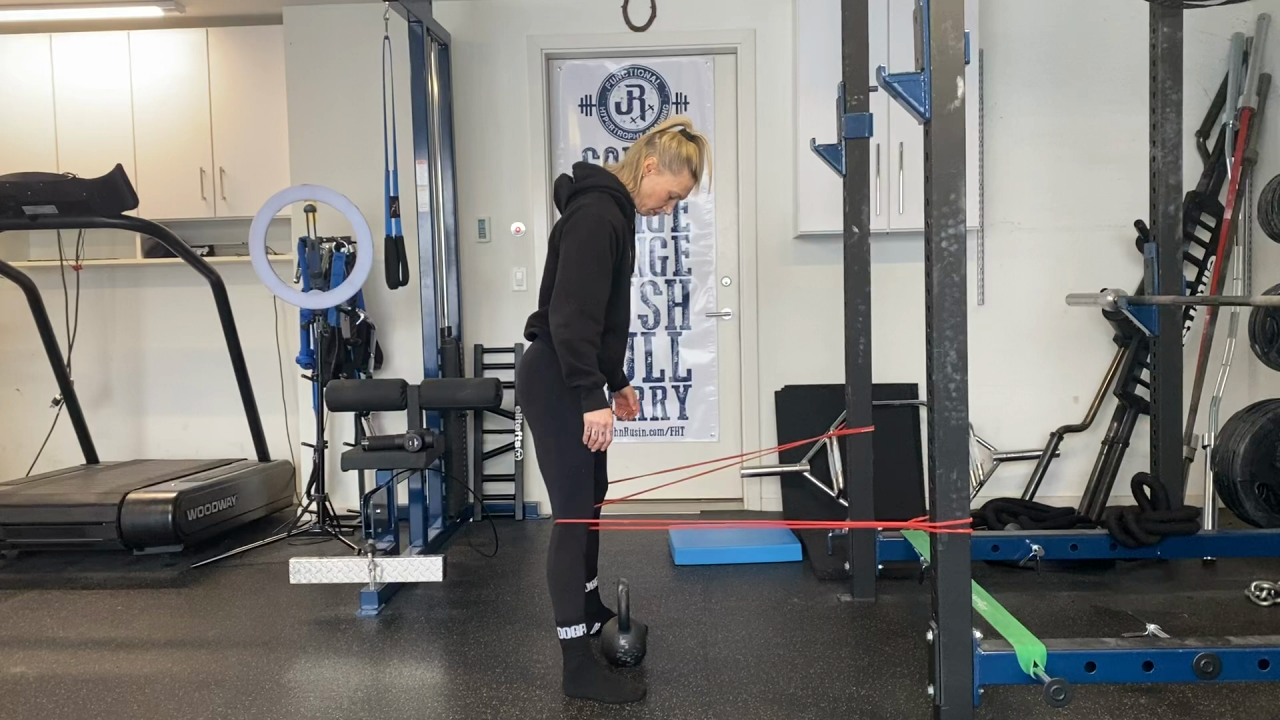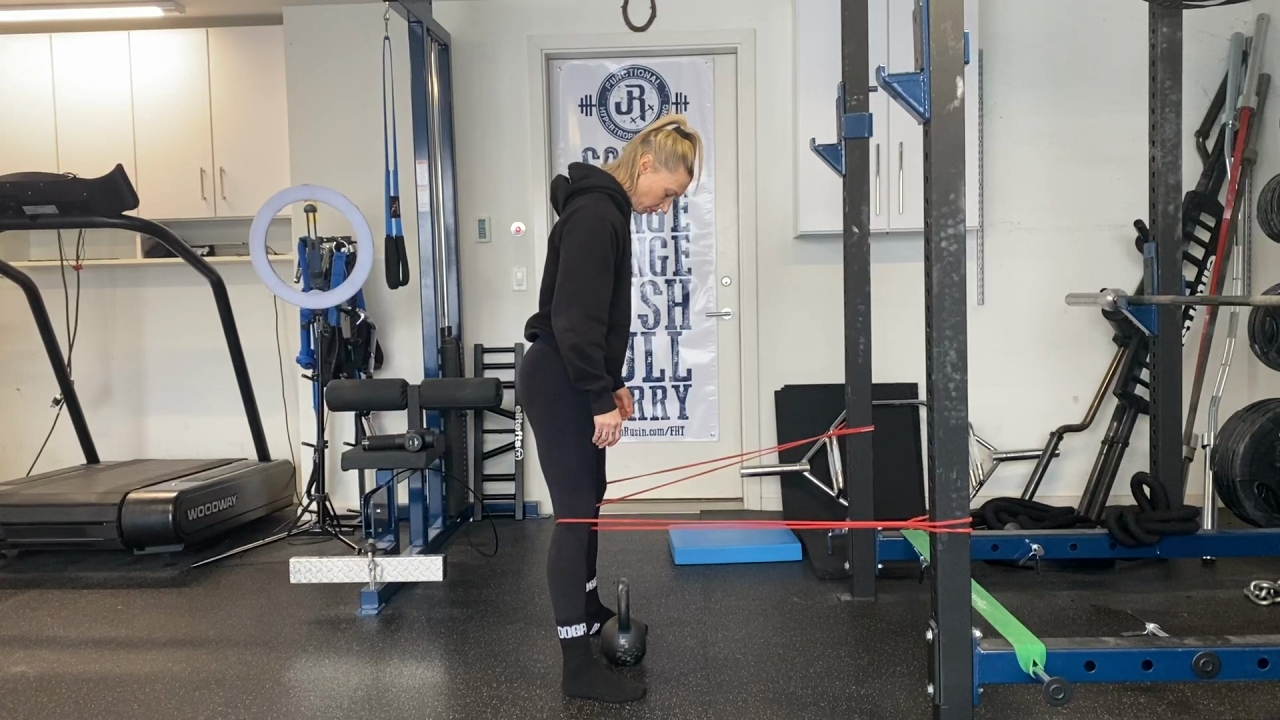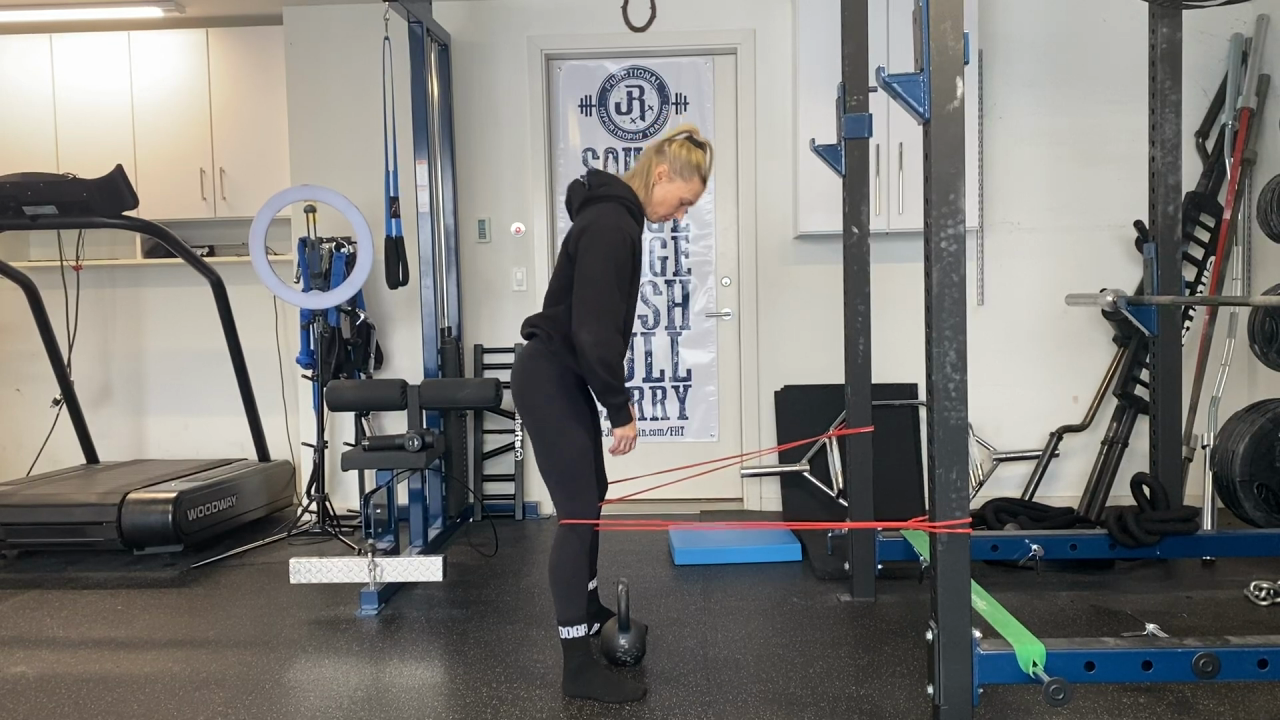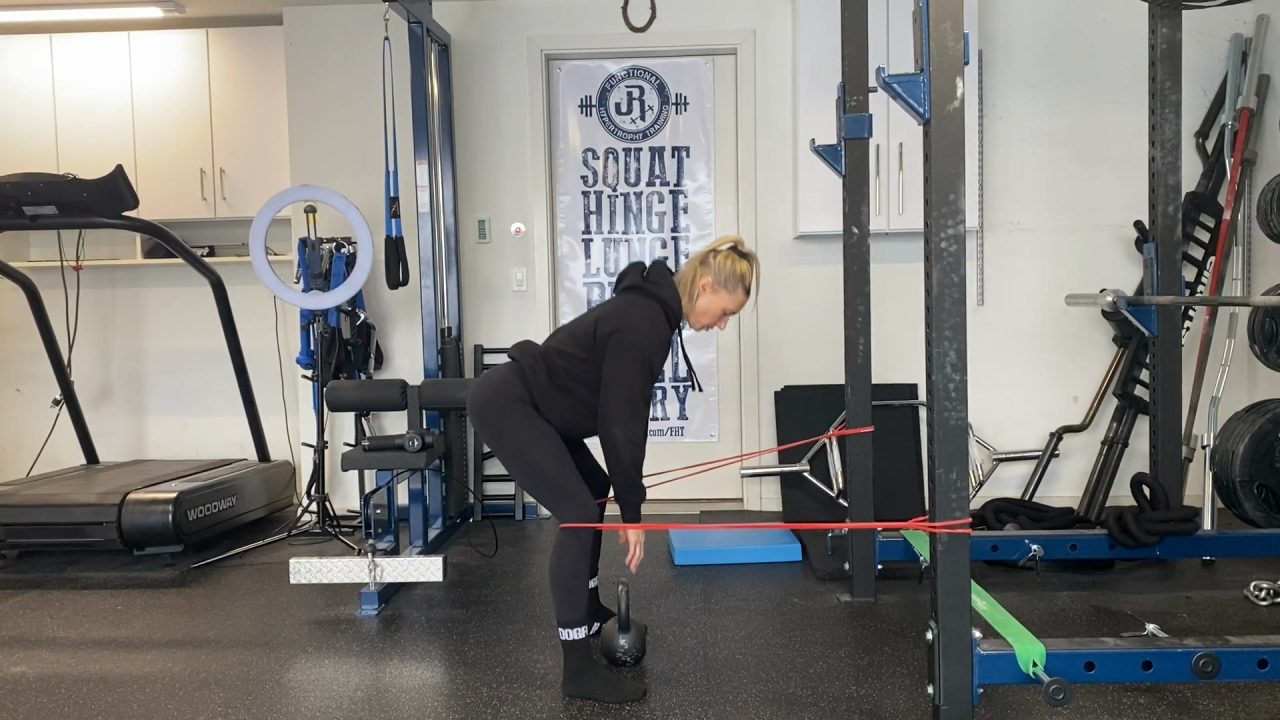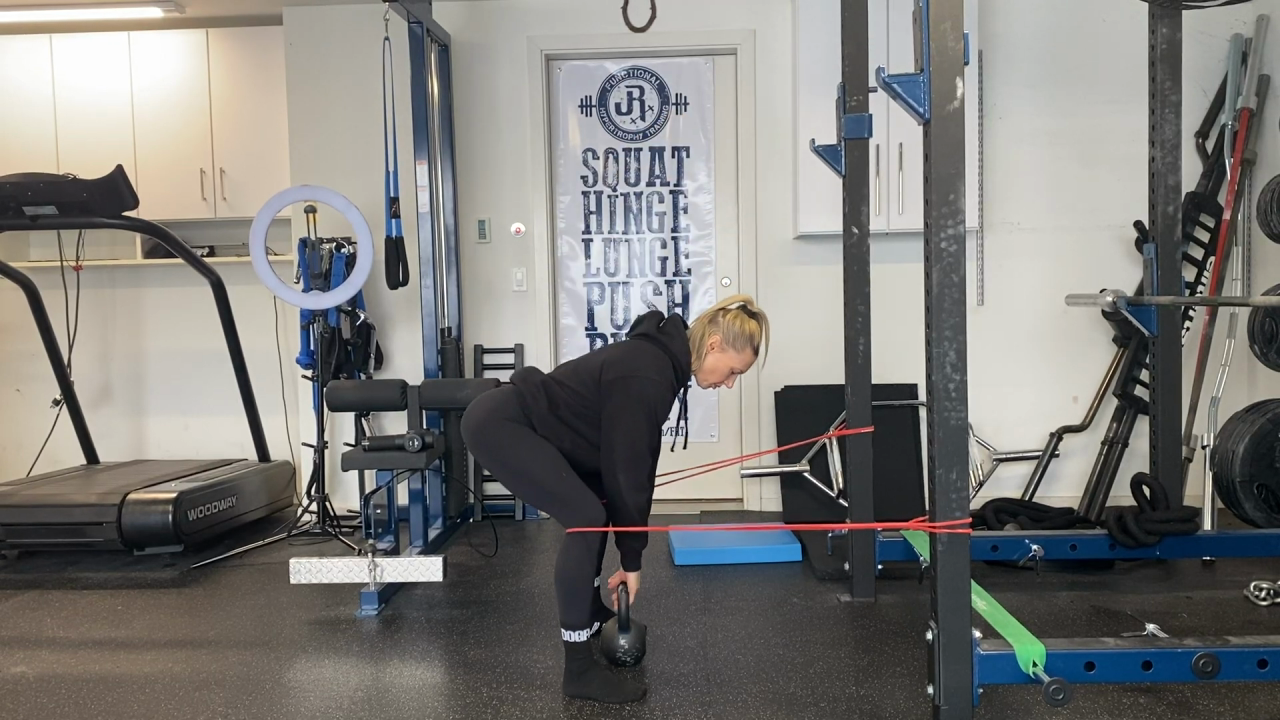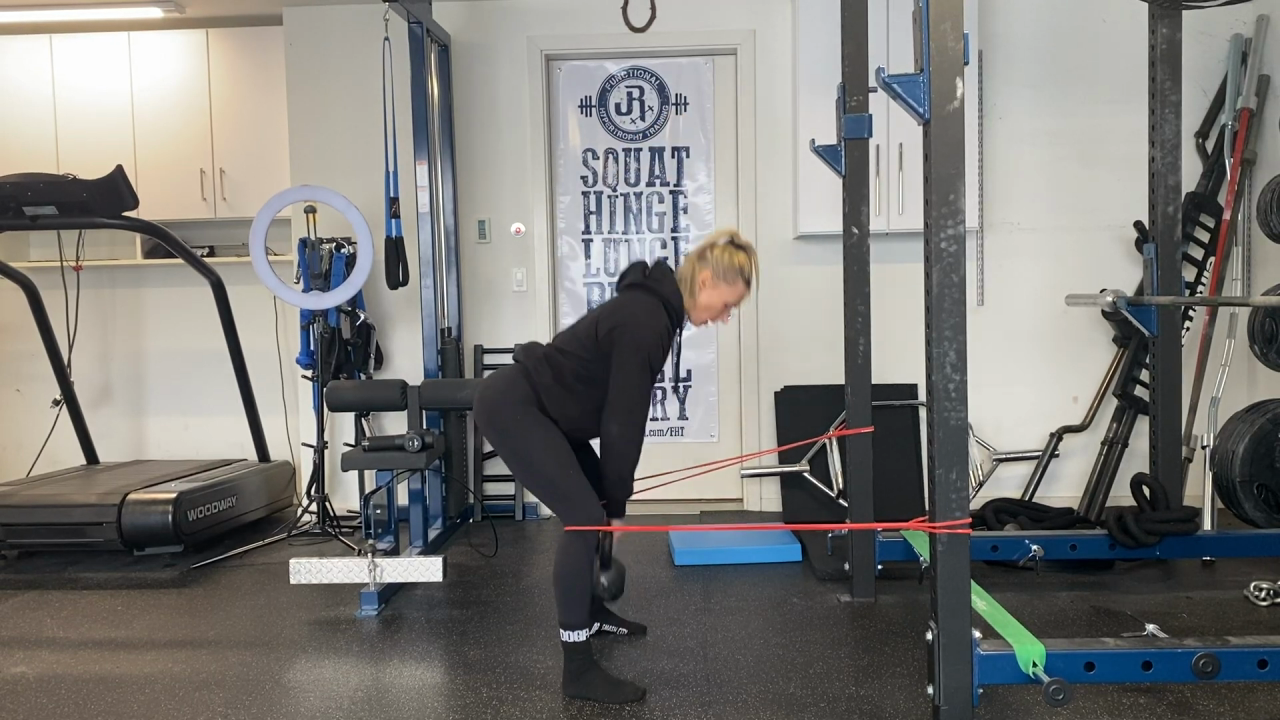
dt=0.5s
person 1, frame 1
left shoulder: (609, 211)
right shoulder: (595, 215)
right elbow: (570, 316)
left wrist: (616, 380)
right wrist: (592, 398)
left hip: (573, 381)
right hip: (557, 384)
left knee: (590, 499)
right knee: (574, 511)
left ankle: (591, 614)
right ankle: (578, 665)
person 1, frame 2
left shoulder: (603, 210)
right shoulder: (594, 215)
right elbow: (575, 319)
left wrist: (612, 383)
right wrist: (601, 399)
left hip: (572, 380)
right hip: (561, 383)
left knee: (589, 499)
right knee: (575, 513)
left ankle: (591, 614)
right ankle: (579, 666)
person 1, frame 3
left shoulder: (613, 216)
right shoulder: (609, 224)
right elbow: (594, 329)
left wrist: (614, 396)
right wrist: (619, 409)
left hip: (564, 378)
right hip: (550, 380)
left knee: (590, 498)
right knee: (578, 510)
left ankle: (590, 613)
right ankle: (578, 666)
person 1, frame 4
left shoulder: (651, 312)
right shoulder: (640, 325)
left elbow: (628, 418)
right elbow: (621, 426)
left wrist: (626, 503)
right wrist: (632, 515)
left hip: (527, 403)
right hip: (504, 405)
left knee: (592, 495)
right knee: (578, 513)
left ankle: (591, 614)
right ankle: (578, 667)
person 1, frame 5
left shoulder: (660, 361)
right shoulder: (645, 377)
left elbow: (636, 465)
right elbow: (625, 472)
left wrist: (631, 553)
right wrist: (632, 561)
left hip: (521, 421)
right hip: (498, 425)
left knee: (600, 500)
right knee: (586, 517)
left ankle: (590, 613)
right ankle: (579, 668)
person 1, frame 6
left shoulder: (652, 309)
right shoulder: (645, 322)
left elbow: (623, 413)
right elbow: (623, 422)
left wrist: (612, 502)
right wrist: (618, 506)
left hip: (535, 404)
right hip: (512, 406)
left knee: (593, 503)
right knee: (583, 517)
left ankle: (591, 611)
right ankle: (578, 669)
